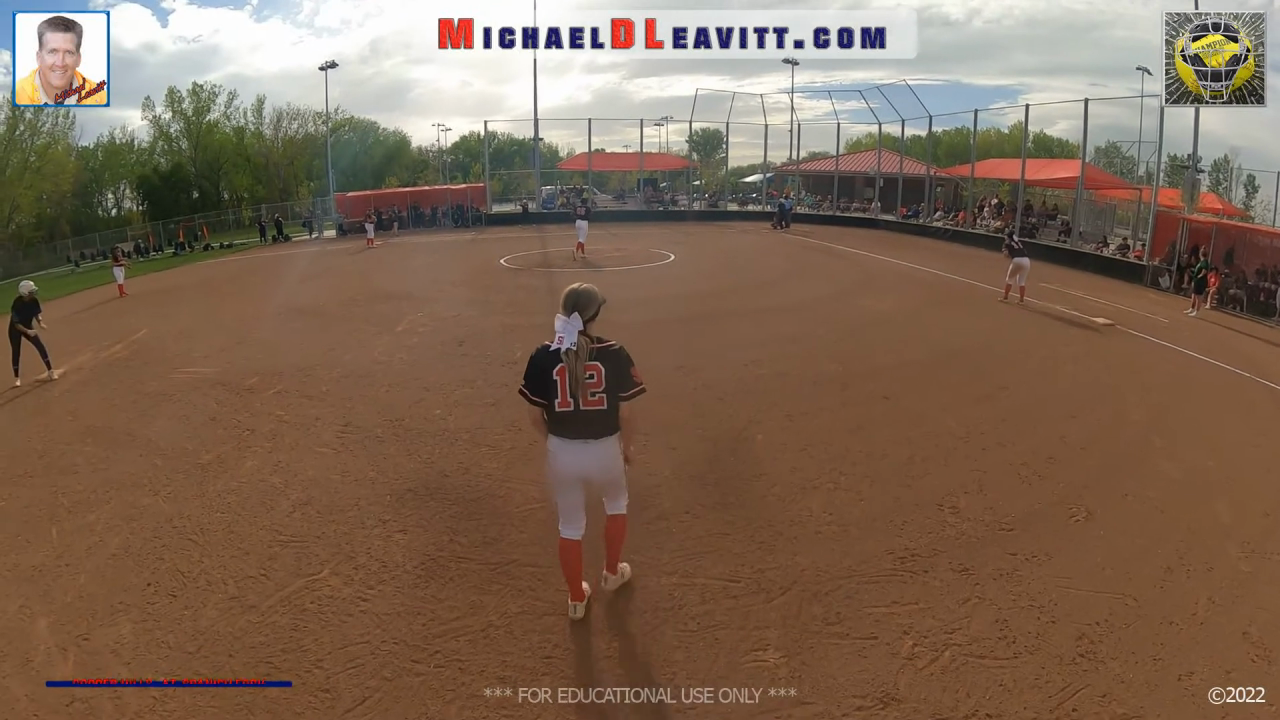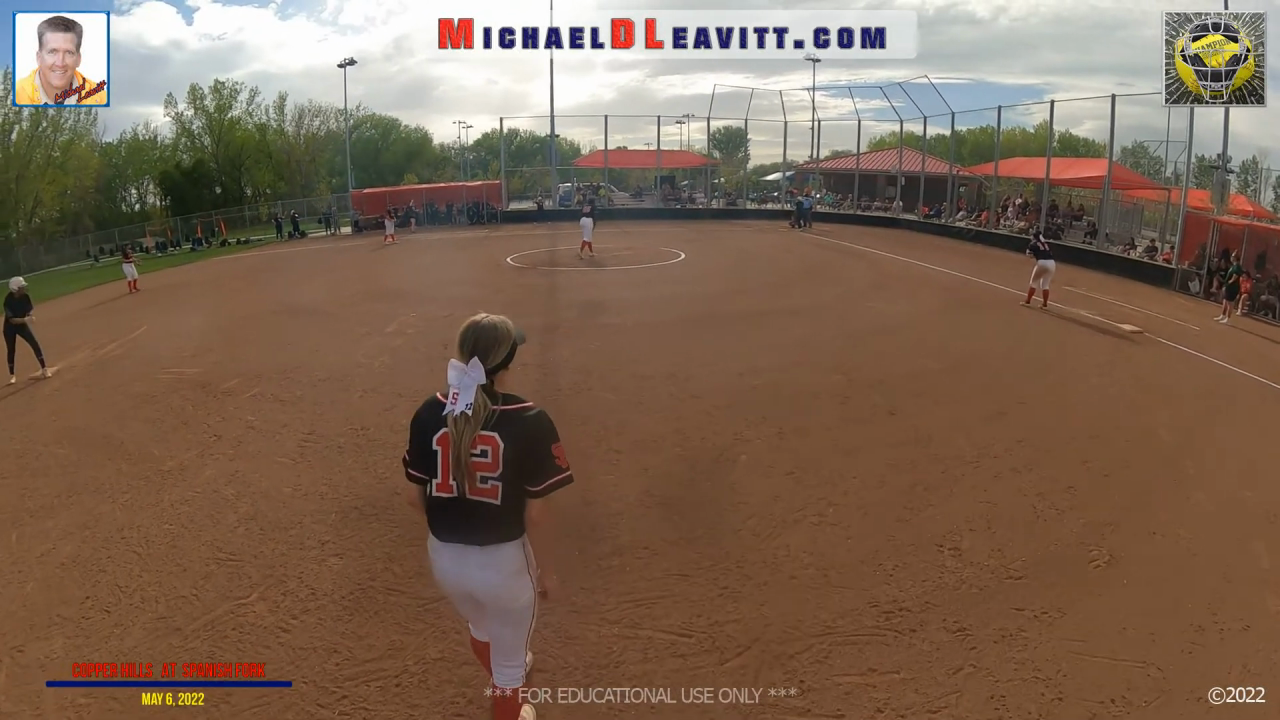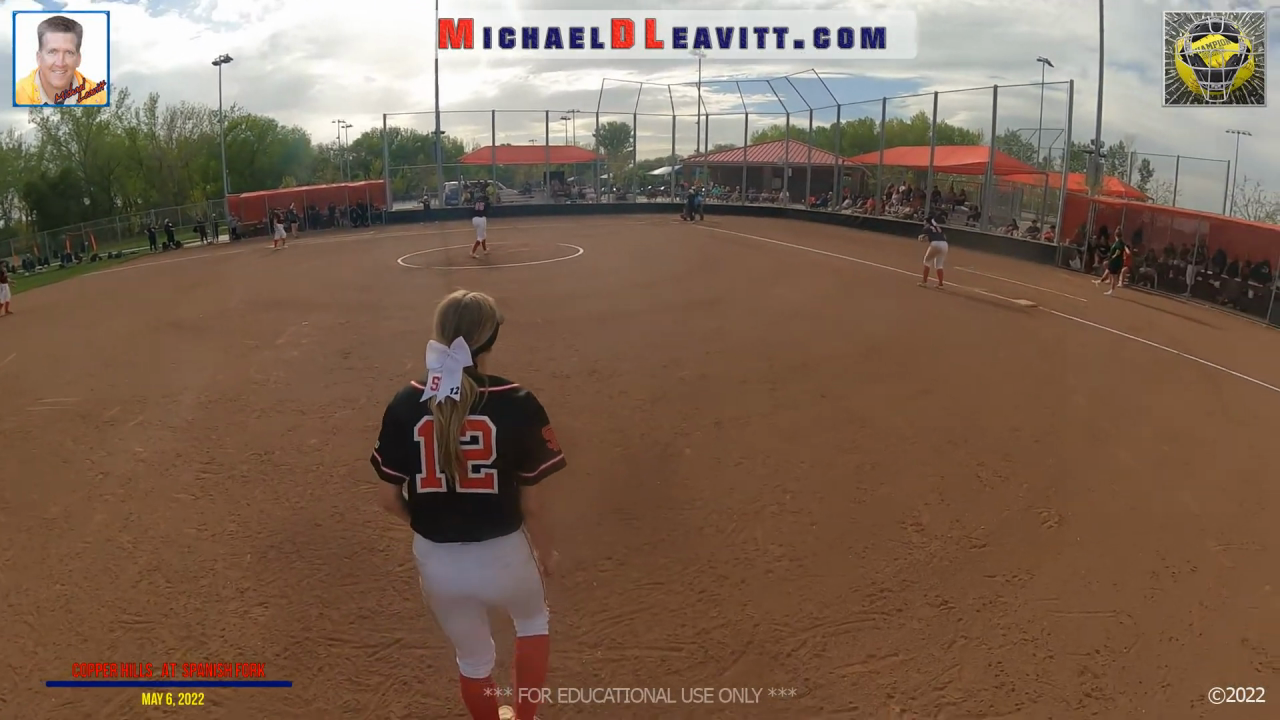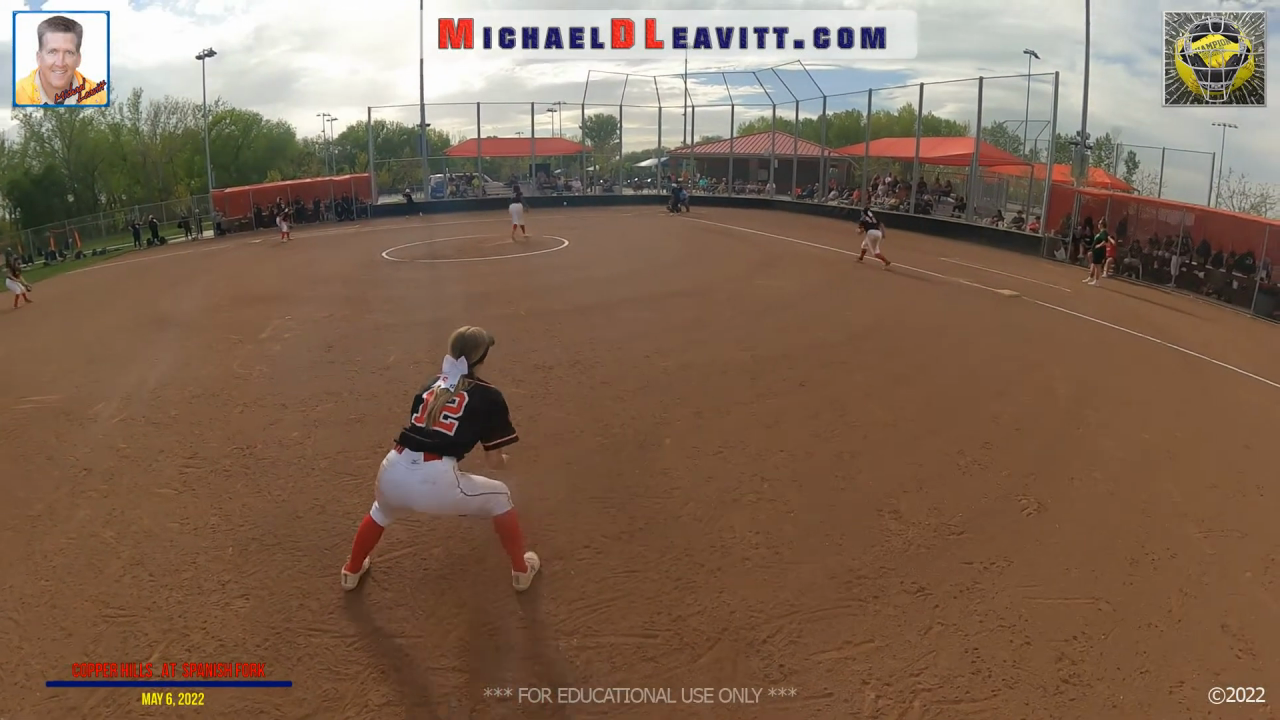
dt=1s
person 1, frame 1
left shoulder: (543, 356)
right shoulder: (614, 355)
left elbow: (536, 416)
right elbow: (626, 414)
right wrist: (626, 447)
left hip: (561, 453)
right hip: (604, 450)
left knee: (570, 526)
right knee: (616, 503)
right ankle: (612, 573)
person 1, frame 2
left shoulder: (430, 413)
right shoulder: (530, 422)
left elbow: (415, 497)
right elbow: (535, 515)
right wrist: (544, 568)
left hip: (444, 558)
right hip: (504, 561)
left knee: (481, 626)
right knee: (510, 662)
left ankle: (502, 680)
person 1, frame 3
left shoulder: (404, 405)
right shoulder: (516, 404)
left elbow: (389, 499)
right elbow: (531, 502)
right wrist: (545, 551)
left hip: (437, 562)
right hip: (503, 553)
left knee: (472, 658)
right knee: (532, 616)
person 1, frame 4
left shoulder: (429, 388)
right shoulder: (488, 397)
right elbow: (494, 459)
right wrist: (503, 461)
left hip: (391, 473)
right hip: (435, 481)
left knee: (383, 511)
right knee: (499, 497)
left ankle: (351, 571)
right ankle: (521, 570)
